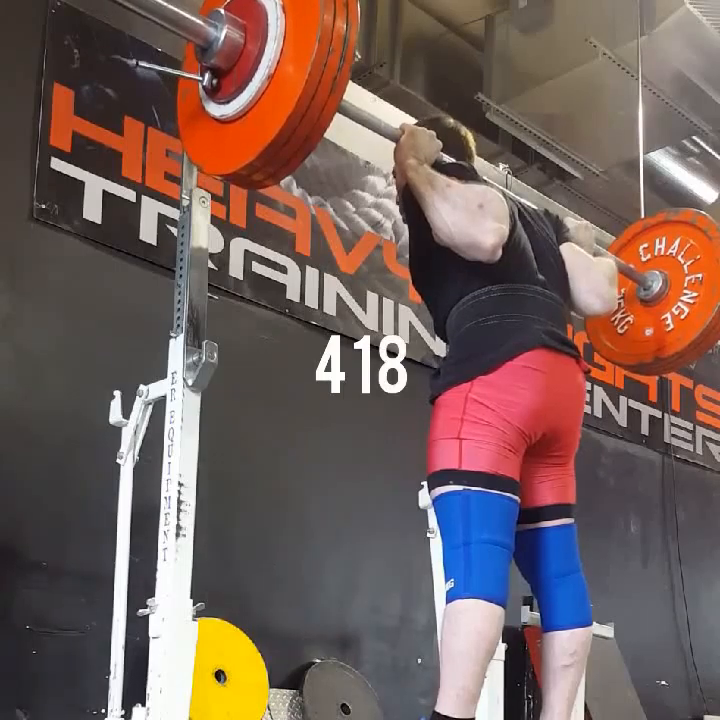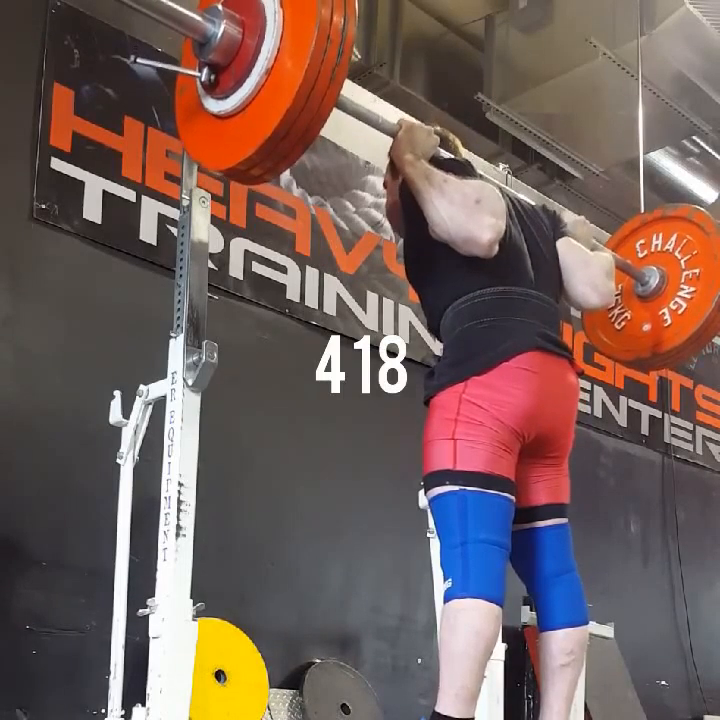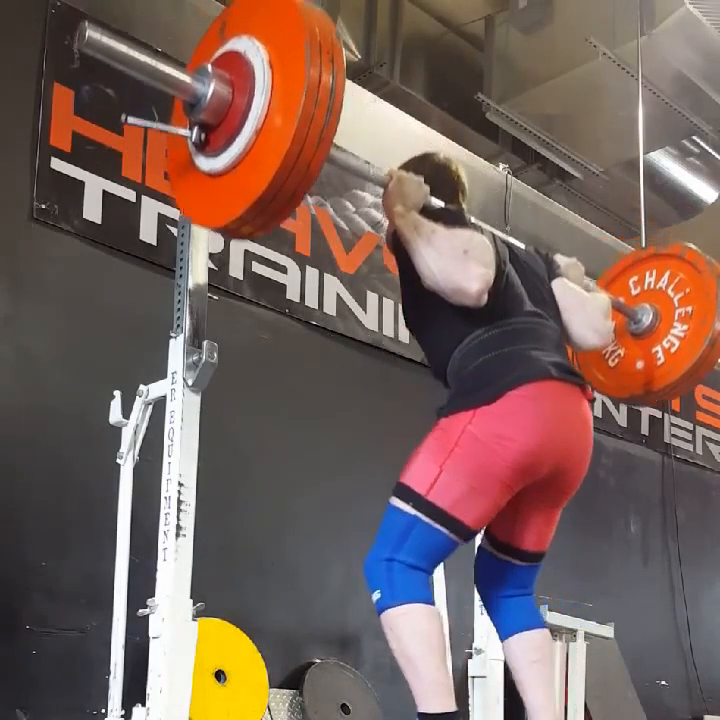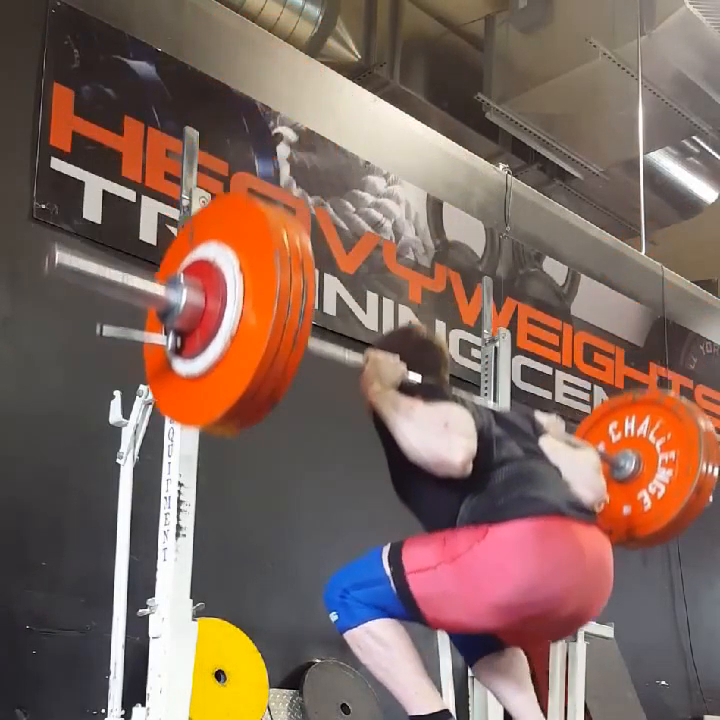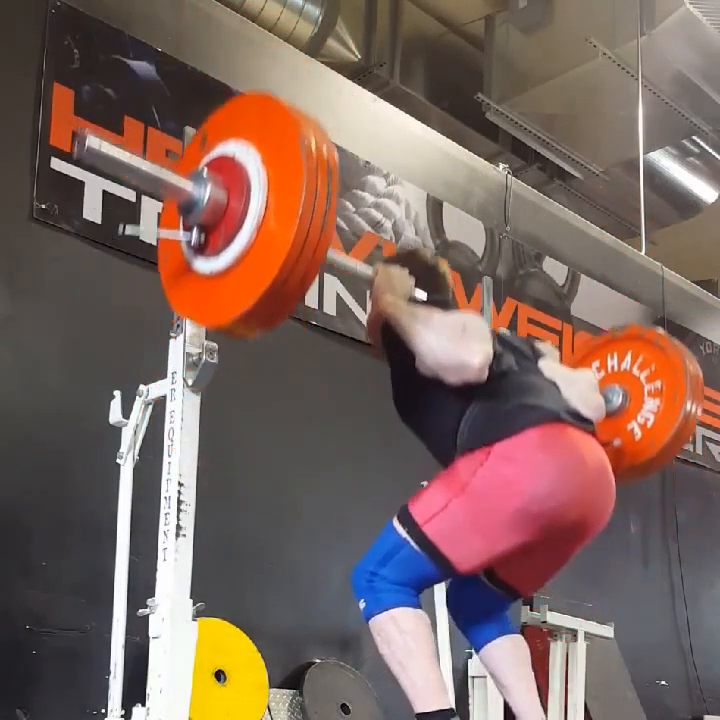
dt=1s
person 1, frame 1
left shoulder: (440, 180)
right shoulder: (534, 214)
left elbow: (481, 236)
right elbow: (598, 296)
left wrist: (413, 166)
right wrist: (586, 247)
left hip: (495, 374)
right hip: (559, 381)
left knee: (474, 558)
right knee: (555, 568)
person 1, frame 2
left shoulder: (440, 177)
right shoulder: (529, 211)
left elbow: (479, 231)
right elbow: (596, 288)
left wrist: (412, 161)
right wrist: (581, 241)
left hip: (488, 376)
right hip: (552, 384)
left knee: (471, 558)
right knee: (550, 569)
person 1, frame 3
left shoulder: (432, 228)
right shoulder: (522, 253)
left elbow: (469, 281)
right elbow: (596, 330)
left wrist: (404, 214)
right wrist: (572, 282)
left hip: (508, 408)
right hip: (570, 422)
left knee: (394, 565)
right knee: (504, 582)
person 1, frame 4
left shoulder: (411, 407)
right shoulder: (502, 417)
left elbow: (453, 453)
right elbow: (591, 488)
left wrist: (380, 392)
right wrist: (551, 442)
left hip: (529, 553)
right hip: (591, 570)
left knee: (349, 594)
right knee: (469, 618)
person 1, frame 5
left shoulder: (415, 324)
right shoulder: (502, 337)
left elbow: (468, 359)
right elbow: (590, 403)
left wrist: (394, 306)
right wrist: (546, 362)
left hip: (526, 459)
right hip: (590, 478)
left knee: (380, 579)
right knee: (475, 603)
